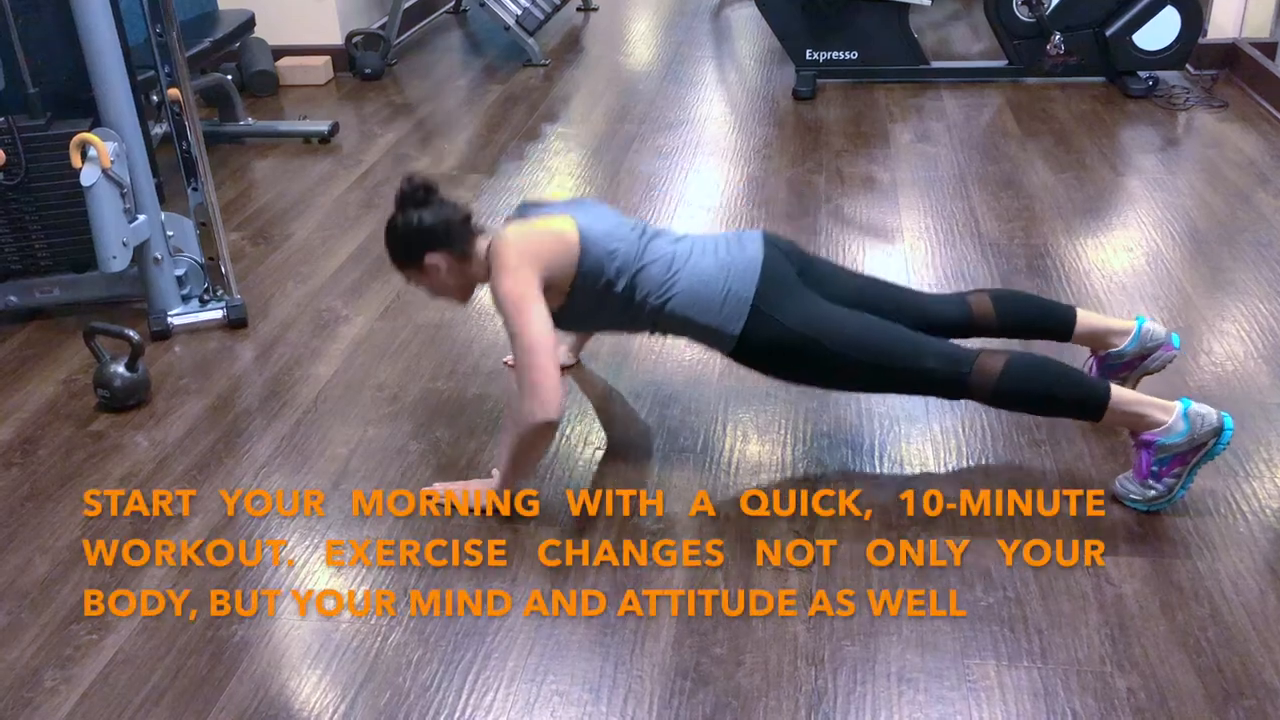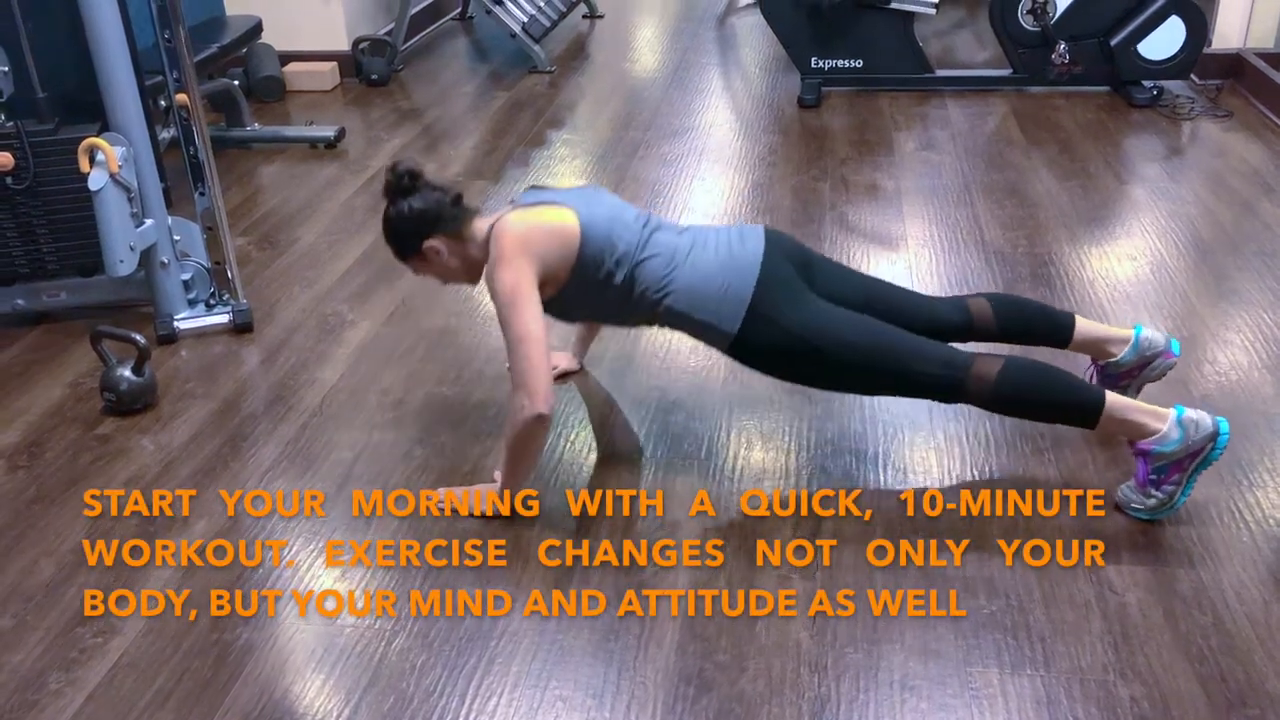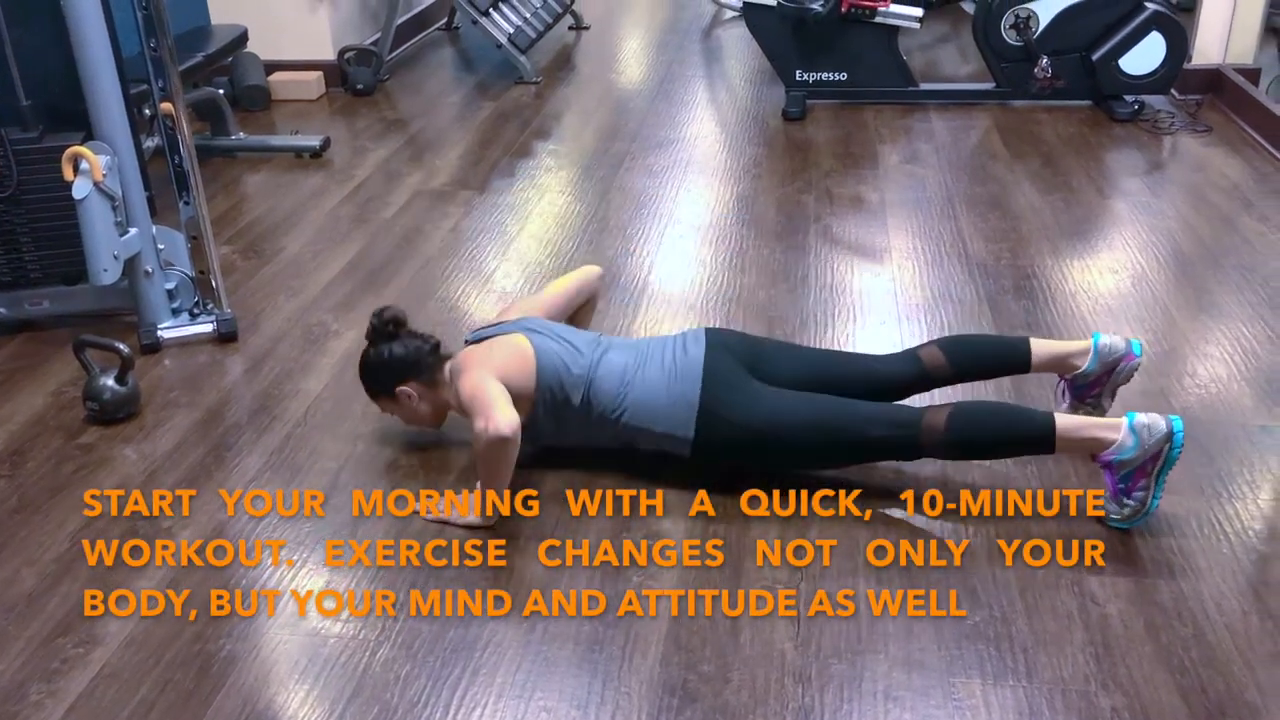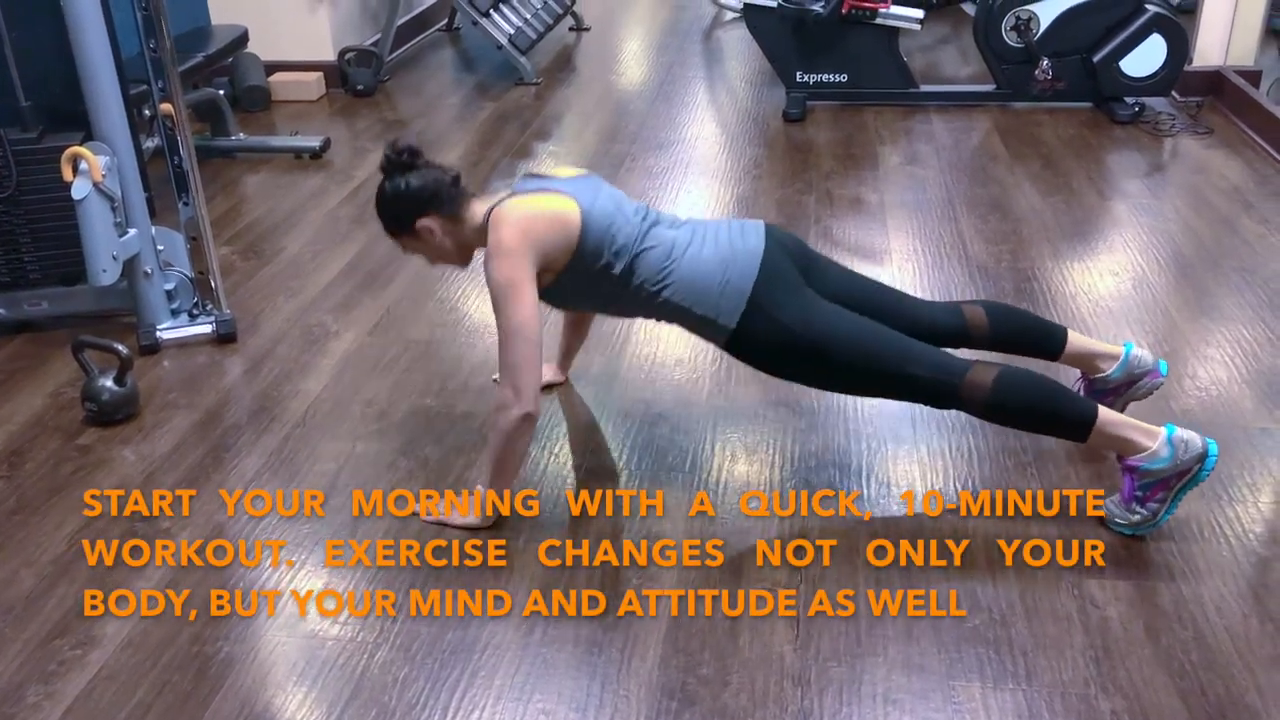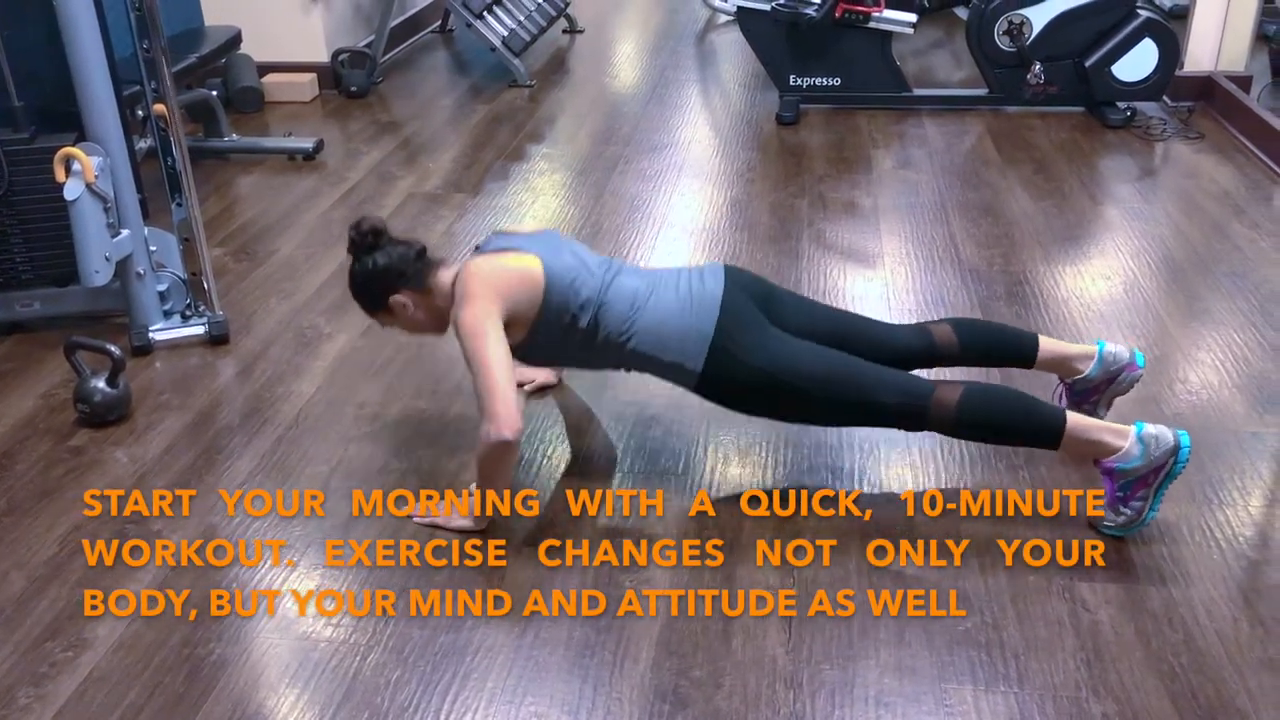
dt=1s
person 1, frame 1
left shoulder: (510, 267)
right shoulder: (533, 221)
left elbow: (543, 408)
left wrist: (504, 487)
right wrist: (575, 341)
left hip: (753, 316)
right hip: (752, 261)
left knee: (944, 367)
right knee: (939, 313)
left ankle: (1172, 421)
right ankle: (1124, 335)
person 1, frame 2
left shoulder: (506, 255)
right shoulder: (535, 202)
left elbow: (532, 406)
left wrist: (504, 494)
right wrist: (580, 351)
left hip: (749, 311)
right hip: (753, 254)
left knee: (942, 372)
right knee: (941, 317)
left ankle: (1168, 433)
right ankle: (1126, 345)
person 1, frame 3
left shoulder: (472, 377)
right shoulder: (506, 327)
left elbow: (500, 429)
right elbow: (591, 273)
left wrist: (488, 505)
left hip: (710, 417)
right hip: (705, 354)
left knee: (900, 431)
right knee: (893, 373)
left ankle: (1124, 439)
right ankle: (1087, 354)
person 1, frame 4
left shoulder: (506, 243)
right shoulder: (531, 191)
left elbow: (518, 401)
left wrist: (485, 504)
right wrist: (567, 359)
left hip: (745, 306)
right hip: (750, 249)
left knee: (937, 377)
right knee: (935, 323)
left ankle: (1157, 447)
right ankle: (1112, 360)
person 1, frame 5
left shoulder: (472, 302)
right shoulder: (496, 249)
left elbow: (502, 433)
left wrist: (479, 509)
right wrist: (555, 368)
left hip: (716, 351)
right hip: (717, 291)
left knee: (906, 398)
right knee: (904, 344)
left ankle: (1132, 450)
right ankle: (1091, 361)
